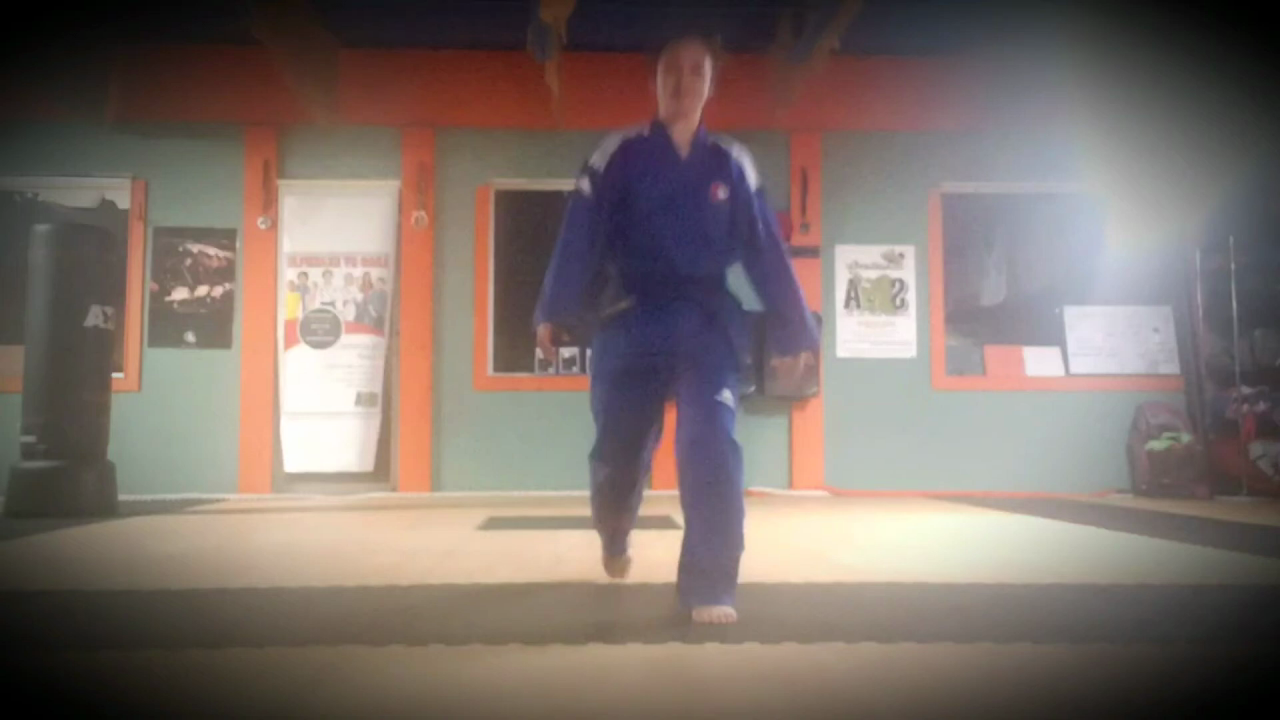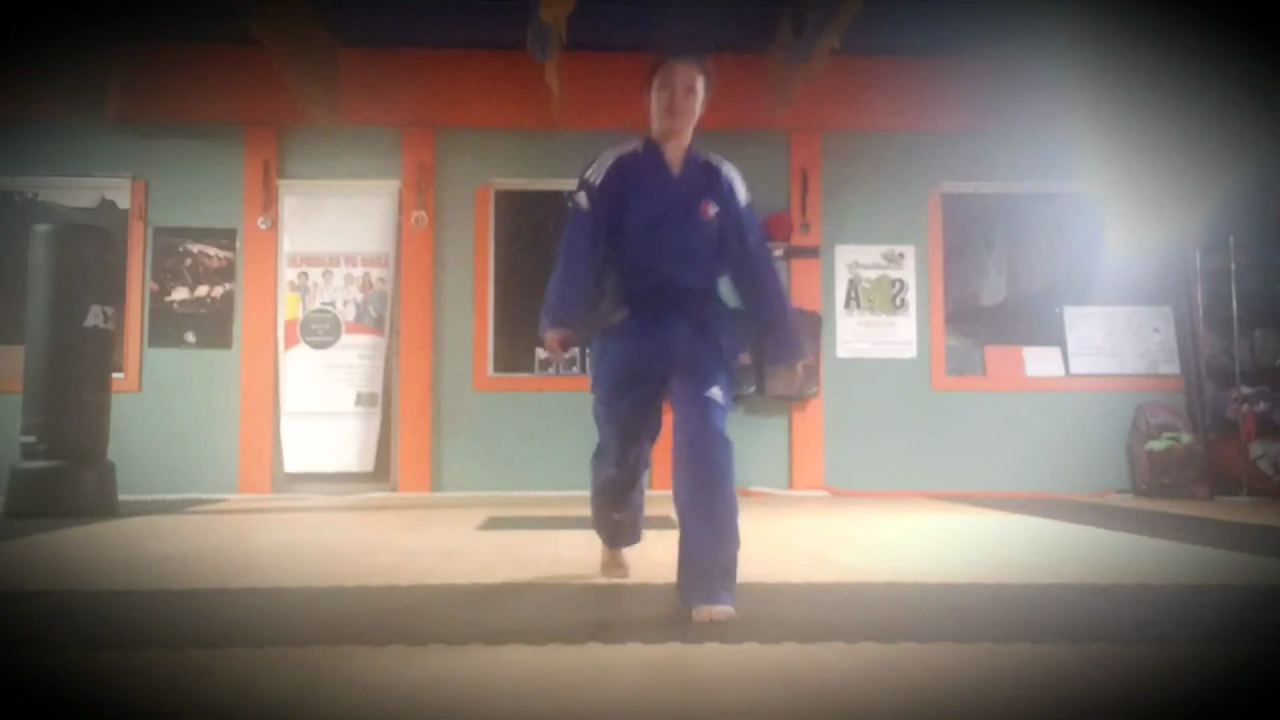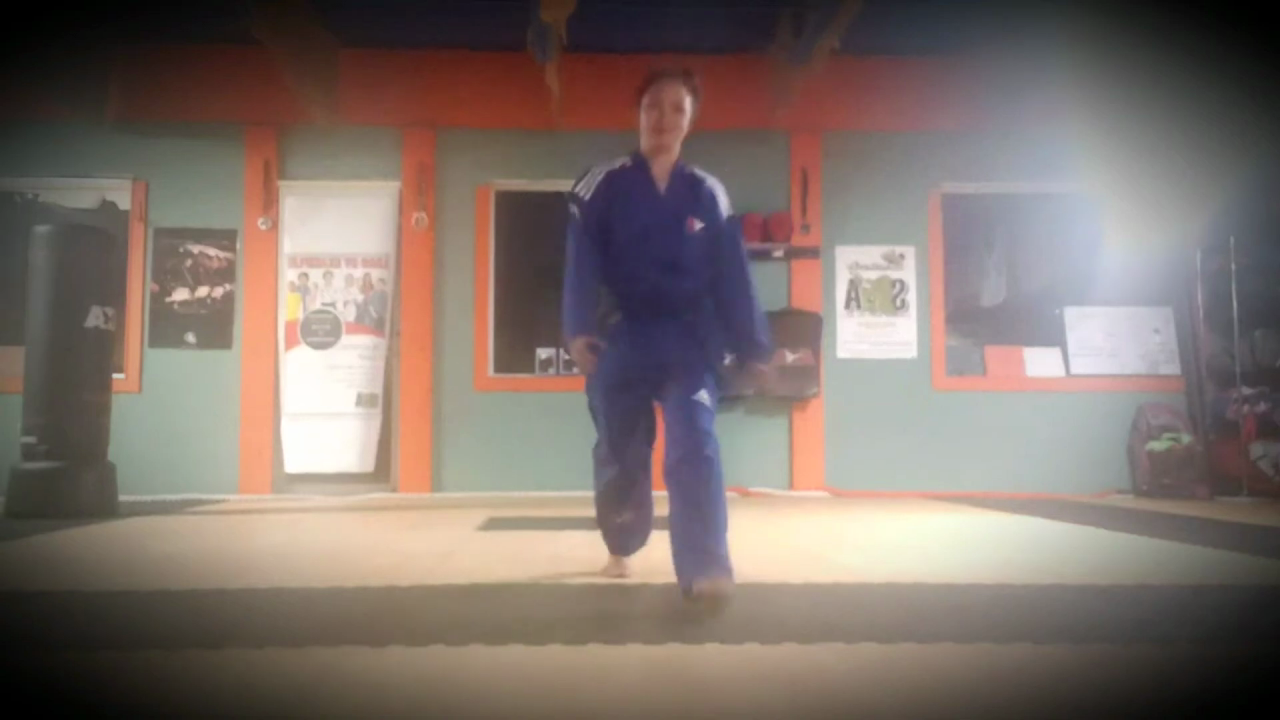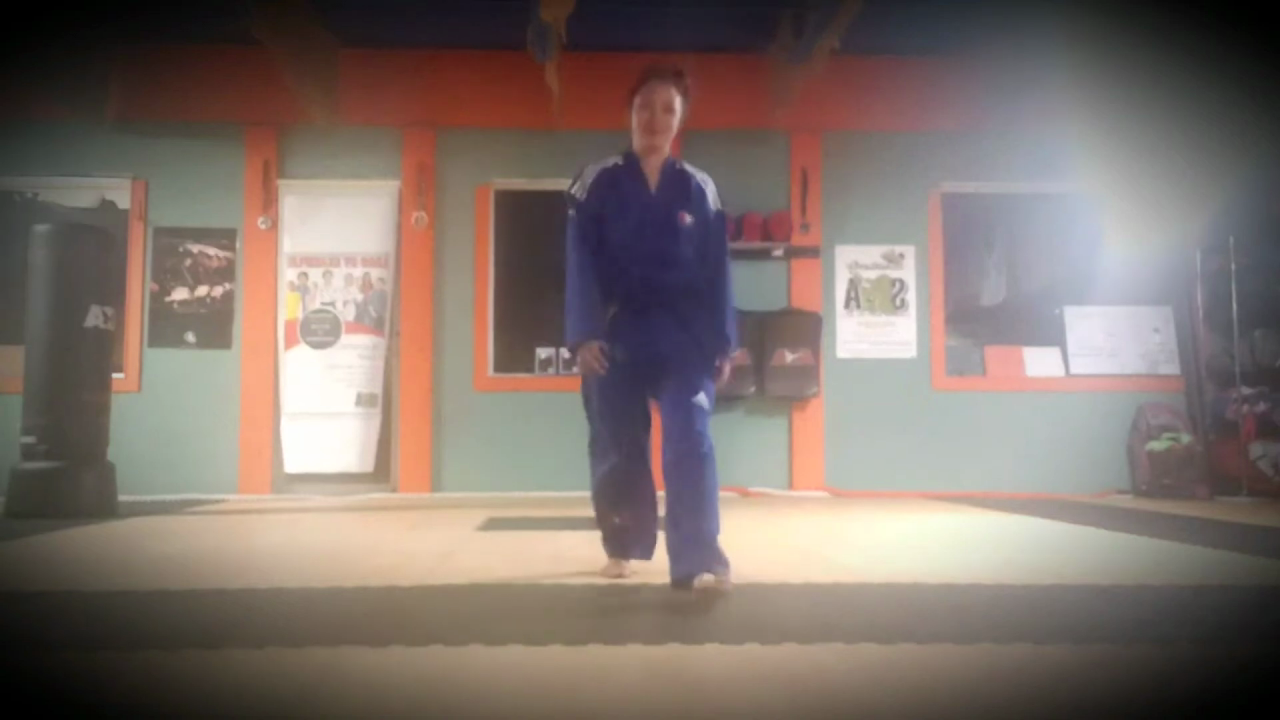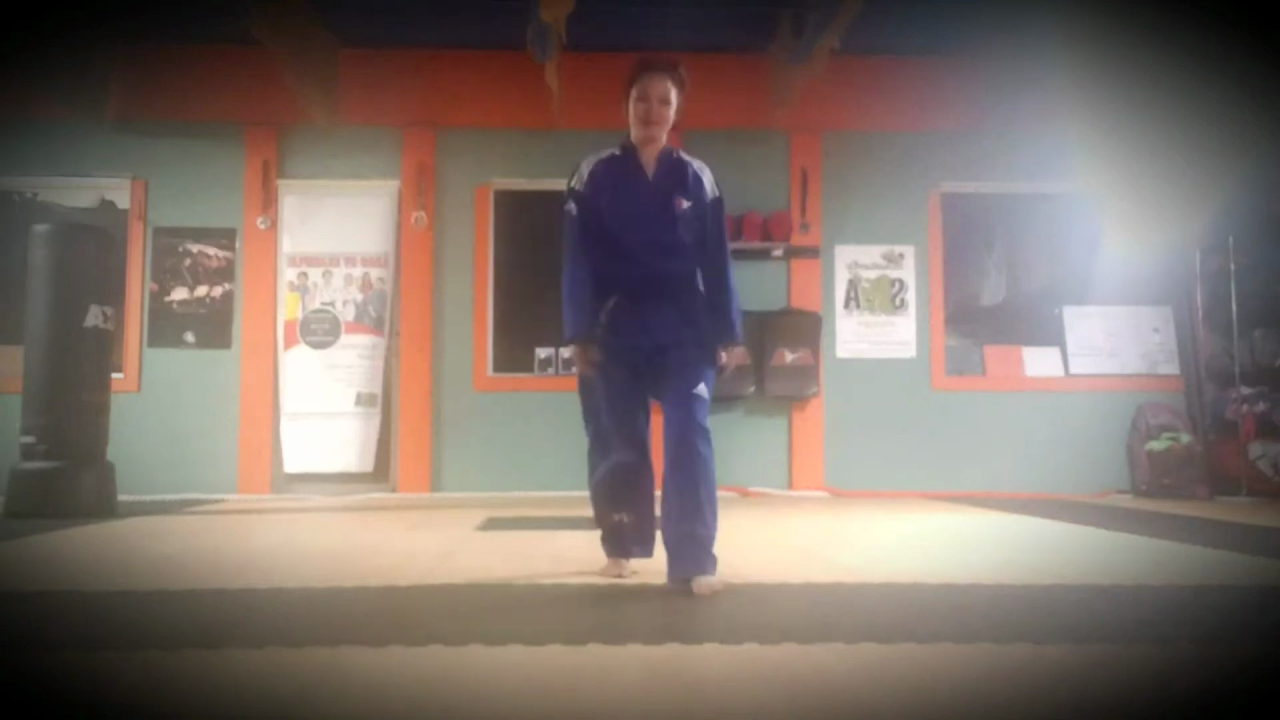
dt=0.1s
person 1, frame 1
left shoulder: (733, 164)
right shoulder: (620, 155)
left elbow: (764, 250)
right elbow: (581, 237)
left wrist: (792, 328)
right wrist: (555, 310)
left hip: (707, 323)
right hip: (632, 321)
left knee: (712, 452)
right knee: (620, 450)
left ankle: (710, 588)
right ankle: (613, 541)
person 1, frame 2
left shoulder: (722, 179)
right shoulder: (614, 171)
left elbow: (754, 264)
right elbow: (581, 248)
left wrist: (783, 341)
right wrist: (562, 317)
left hip: (699, 331)
right hip: (628, 330)
left knee: (706, 450)
right knee: (622, 450)
left ankle: (709, 587)
right ankle: (616, 538)
person 1, frame 3
left shoulder: (708, 193)
right shoulder: (603, 185)
left elbow: (731, 275)
right elbow: (583, 264)
left wrist: (751, 345)
right wrist: (580, 326)
left hip: (688, 339)
right hip: (620, 339)
left knee: (694, 444)
right knee: (621, 450)
left ankle: (705, 567)
right ankle: (621, 545)
person 1, frame 4
left shoulder: (698, 189)
right shoulder: (597, 185)
left elbow: (713, 271)
right elbow: (582, 265)
left wrist: (720, 345)
right wrist: (585, 335)
left hip: (683, 333)
right hip: (618, 334)
left knee: (691, 440)
right knee: (617, 448)
left ankle: (699, 560)
right ankle: (623, 547)
person 1, frame 5
left shoulder: (696, 177)
right shoulder: (596, 175)
left elbow: (714, 256)
right elbow: (579, 258)
left wrist: (725, 329)
right wrist: (580, 332)
left hip: (684, 323)
right hip: (617, 324)
left knee: (691, 435)
right knee: (617, 441)
left ankle: (693, 562)
right ankle: (622, 546)
